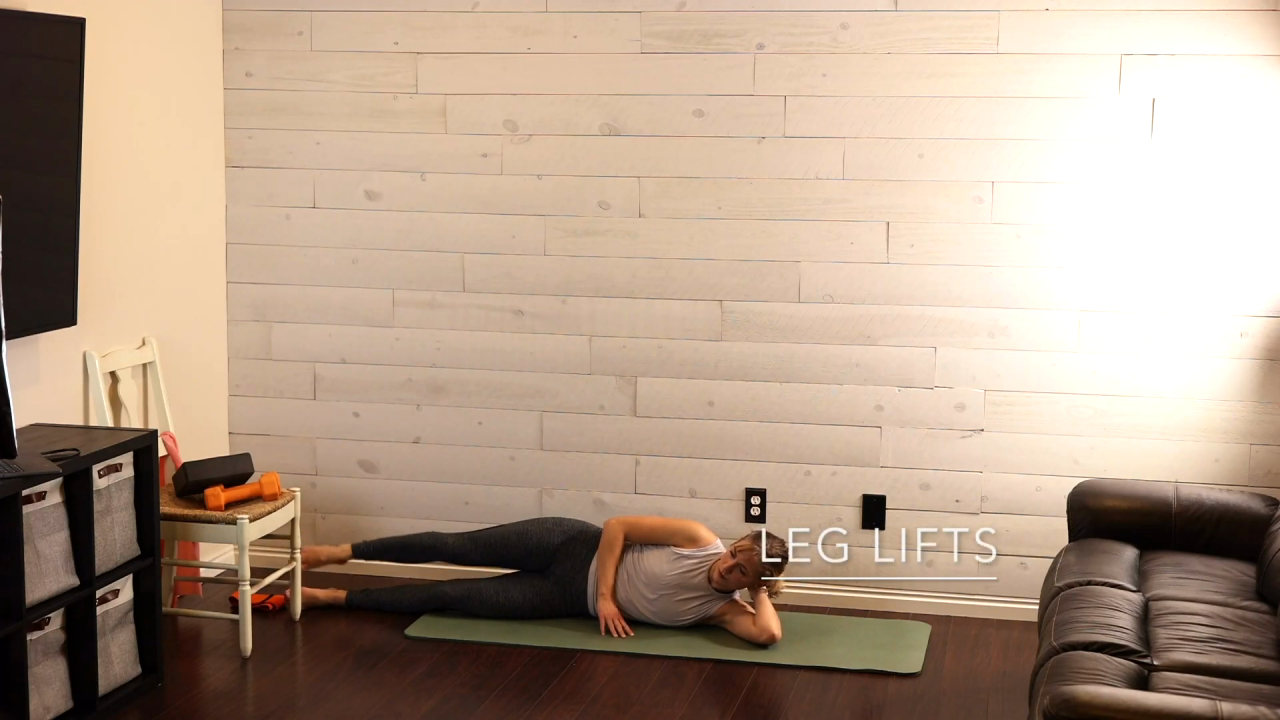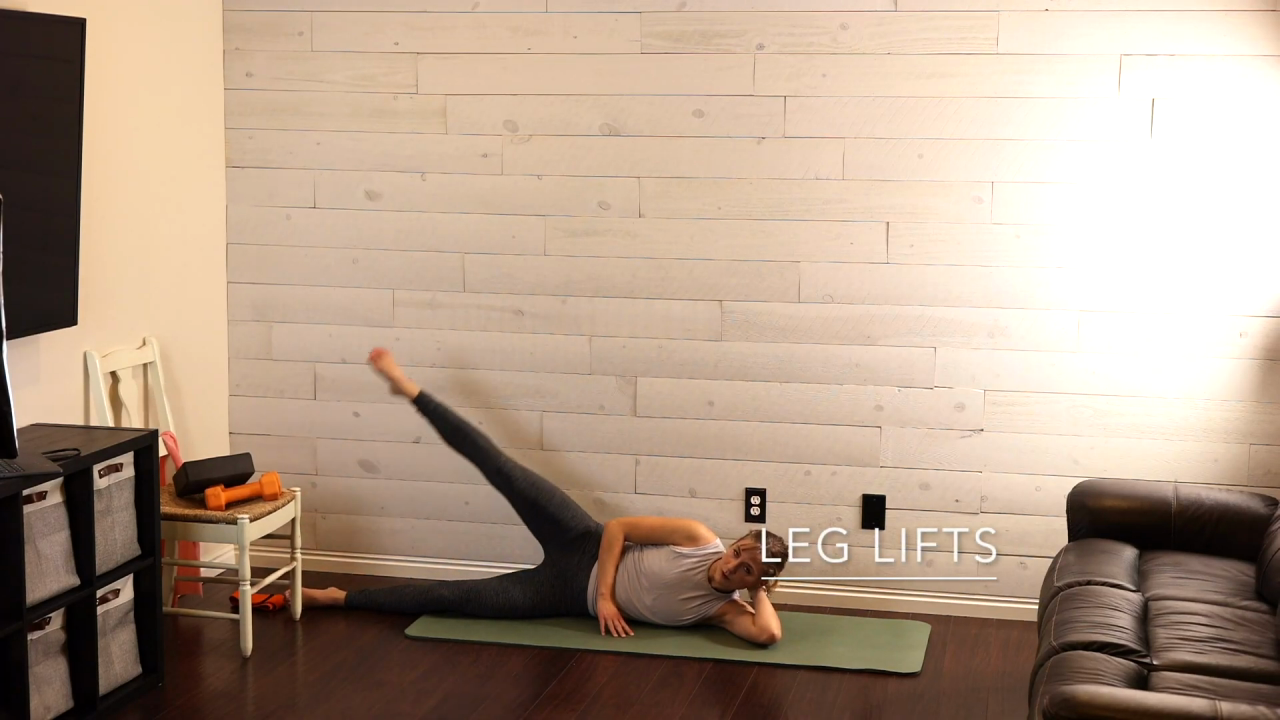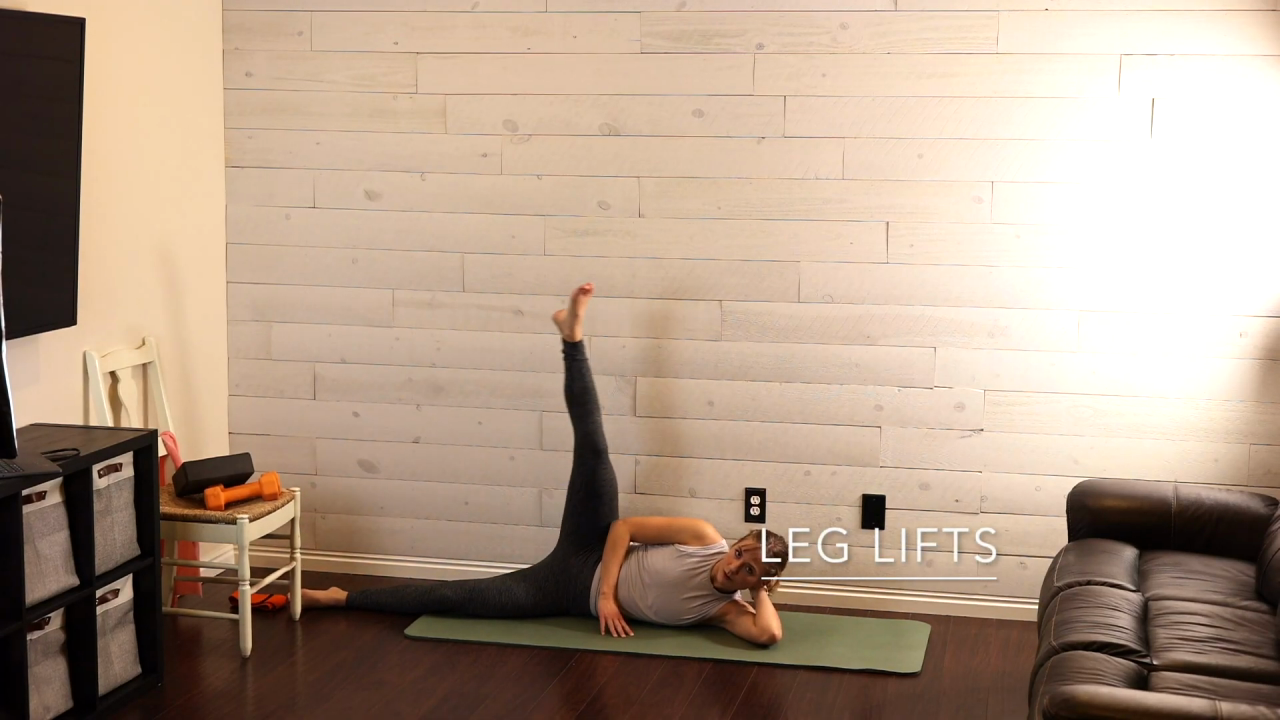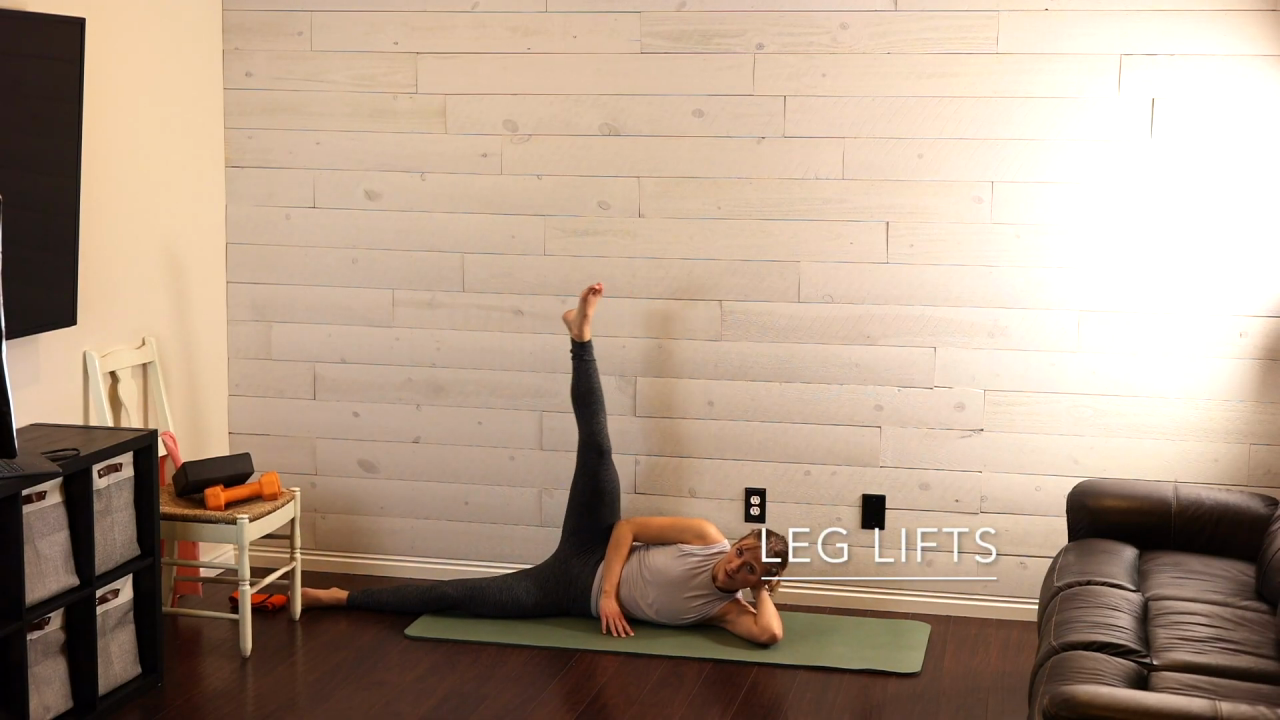
dt=0.3s
person 1, frame 1
left shoulder: (723, 608)
right shoulder: (700, 540)
left elbow: (769, 634)
right elbow: (617, 525)
left wrist: (761, 589)
right wrist: (606, 593)
left hip: (572, 598)
right hip: (574, 548)
left knee: (452, 595)
right knee: (455, 547)
left ankle: (335, 597)
right ankle: (342, 552)
person 1, frame 2
left shoulder: (724, 610)
right shoulder: (701, 539)
left elbow: (769, 633)
right elbow: (618, 528)
left wrist: (758, 596)
right wrist: (605, 594)
left hip: (573, 597)
right hip: (584, 555)
left knee: (457, 597)
right knee: (497, 467)
left ankle: (338, 598)
right ankle: (408, 389)
person 1, frame 3
left shoulder: (724, 608)
right shoulder: (704, 537)
right elbow: (623, 527)
left wrist: (760, 589)
right wrist: (607, 592)
left hip: (577, 597)
right hip: (589, 556)
left knee: (455, 598)
right knee: (592, 448)
left ankle: (338, 599)
right ankle: (573, 335)
person 1, frame 4
left shoulder: (726, 609)
right shoulder: (707, 538)
right elbow: (629, 527)
left wrist: (762, 590)
right wrist: (609, 591)
left hip: (576, 598)
right hip: (592, 556)
left knee: (455, 596)
right knee: (596, 449)
left ankle: (339, 598)
right ankle: (582, 334)
